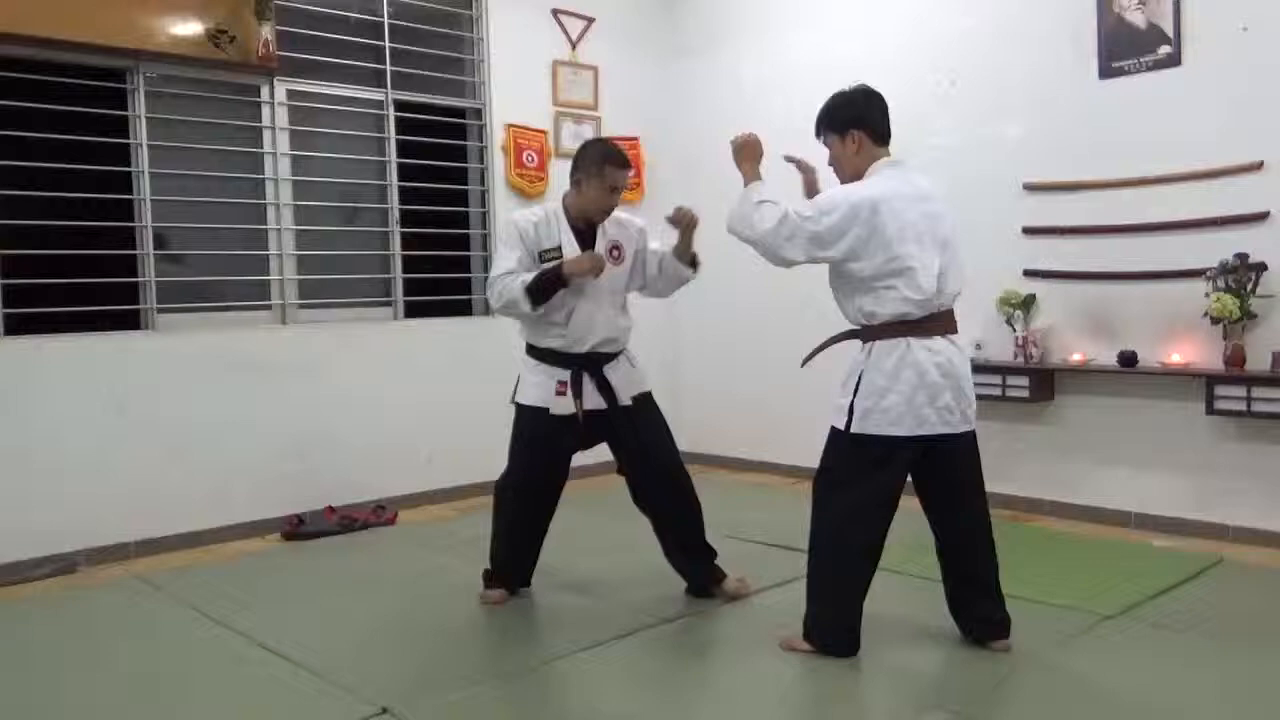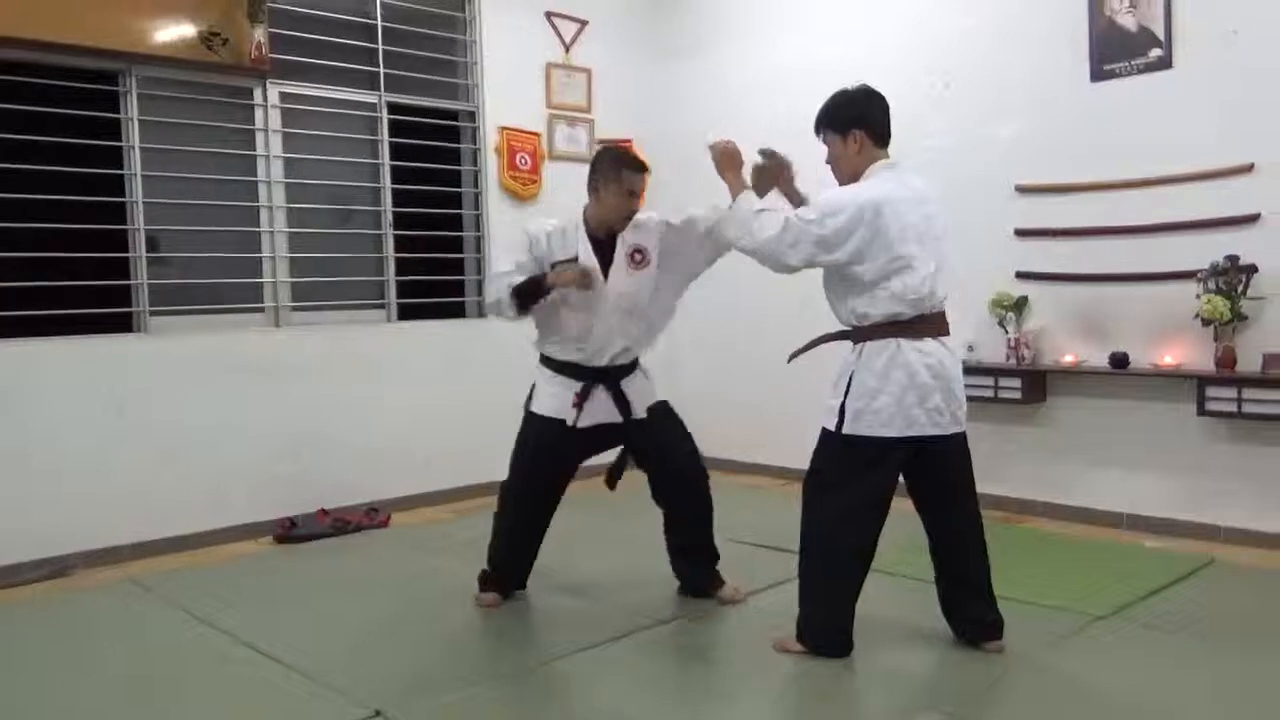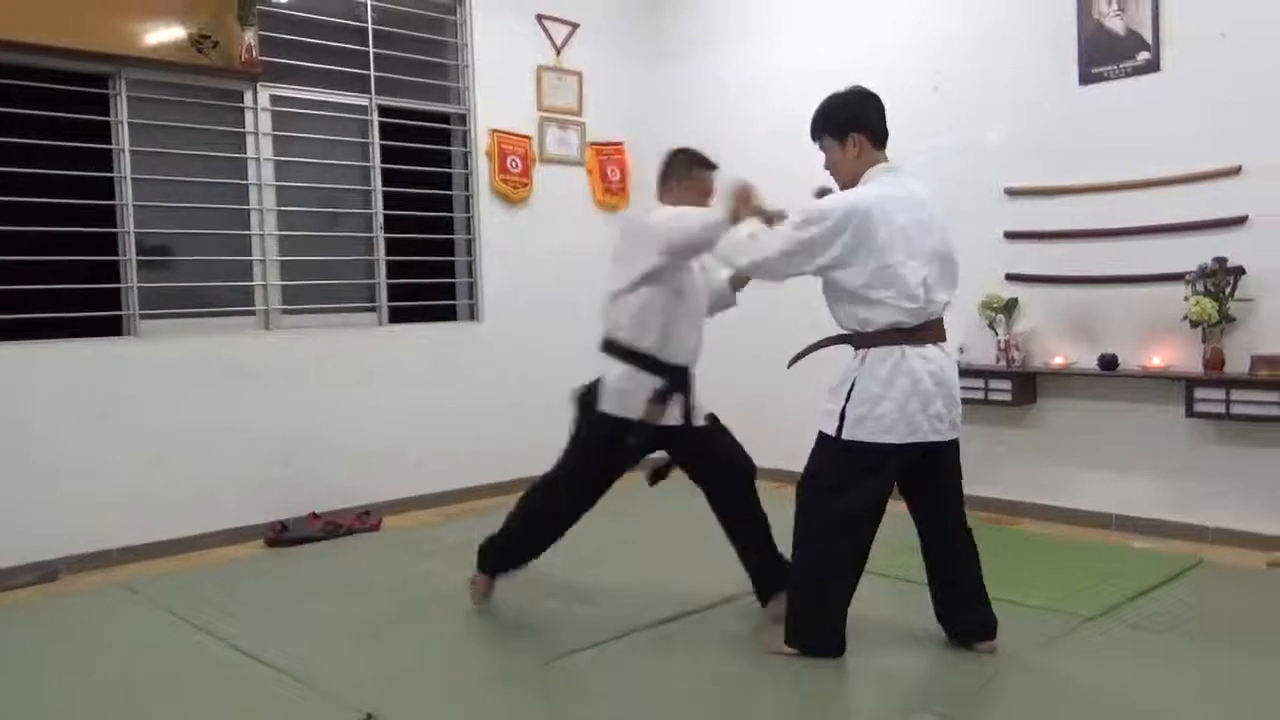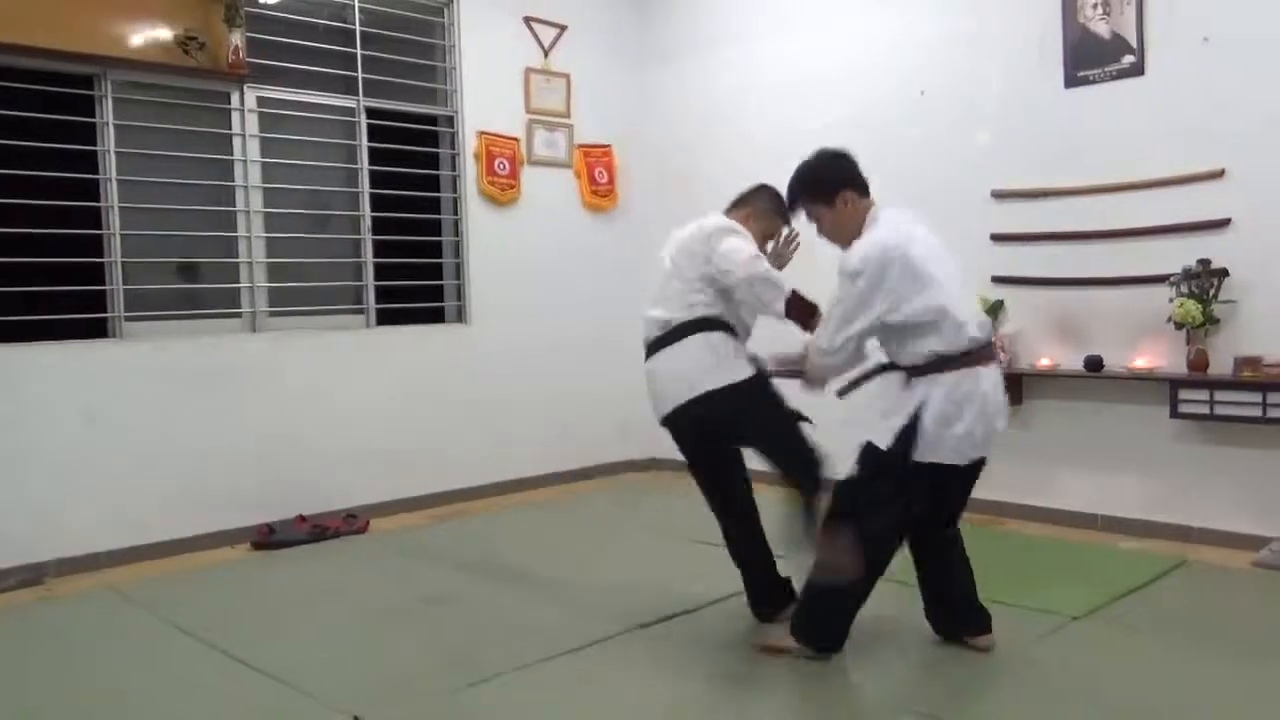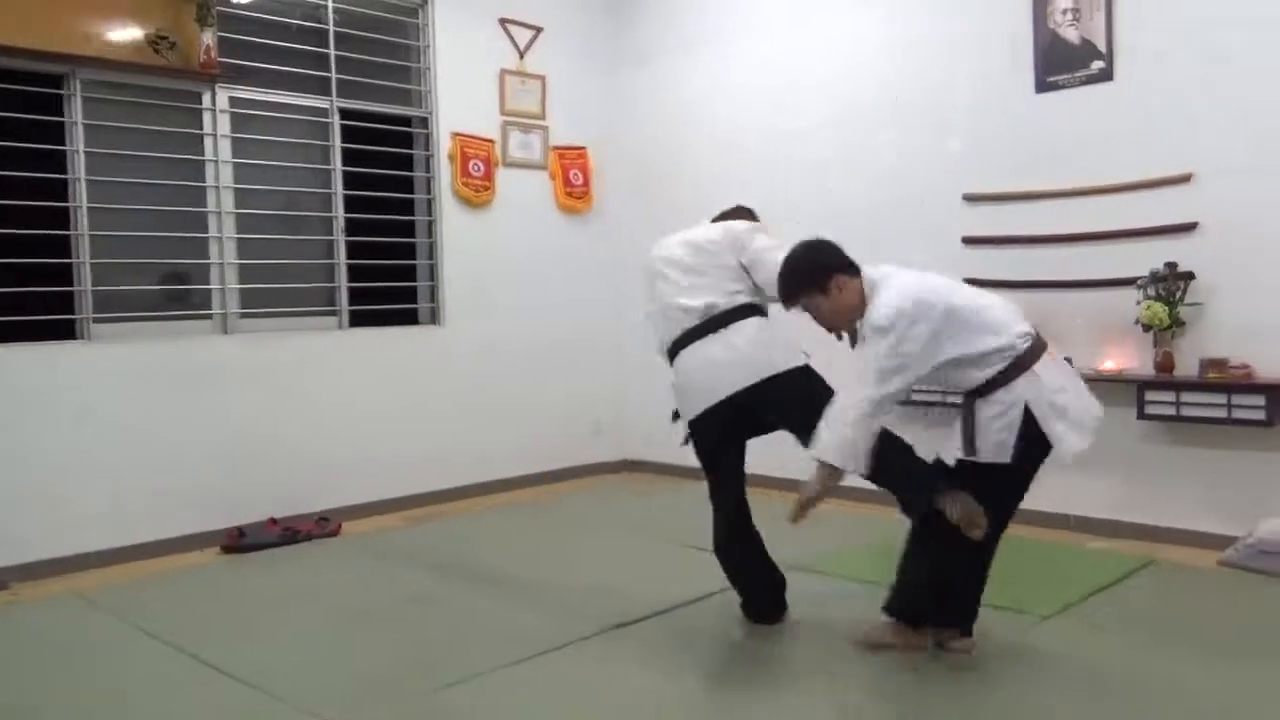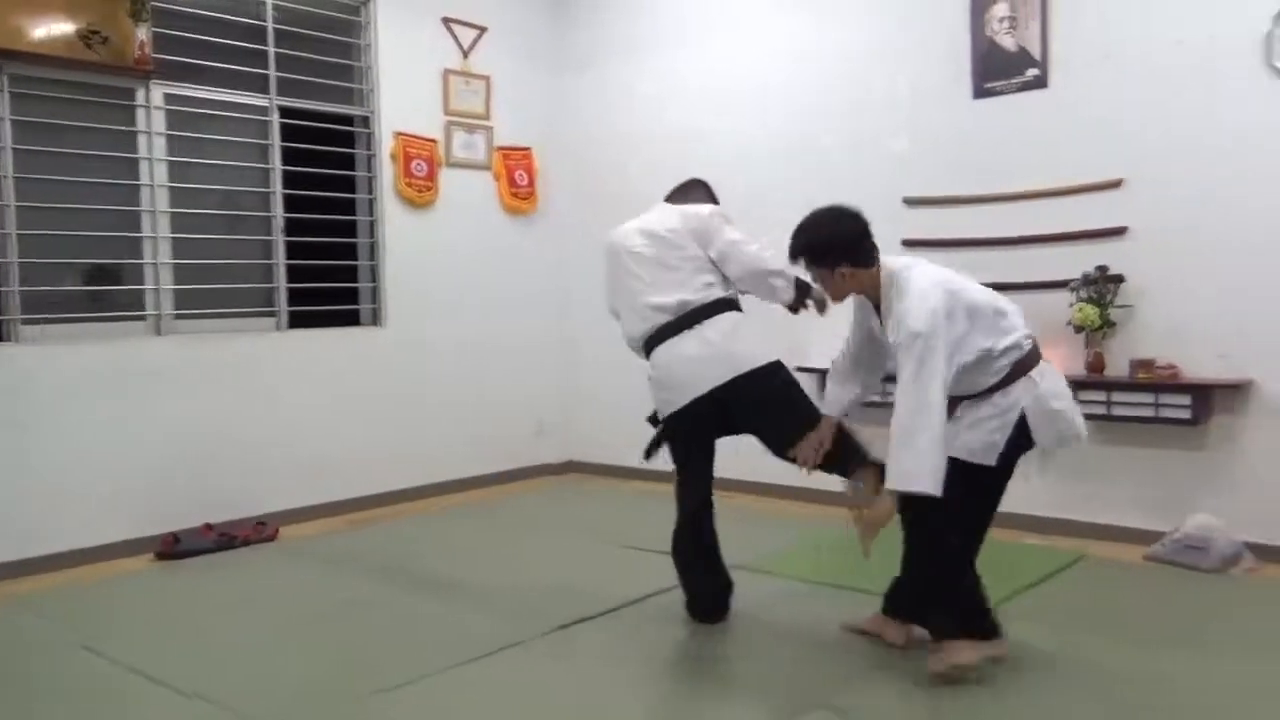
dt=0.2s
person 1, frame 1
left shoulder: (858, 202)
right shoulder: (920, 192)
left elbow: (774, 235)
left wrist: (752, 174)
right wrist: (817, 193)
left hip: (891, 369)
right hip: (942, 360)
left knee: (846, 502)
right knee: (958, 503)
left ankle: (830, 631)
right ankle: (988, 623)
person 1, frame 2
left shoulder: (857, 203)
right shoulder: (914, 194)
left elbow: (774, 243)
left wrist: (736, 185)
right wrist: (794, 195)
left hip: (884, 372)
right hip: (935, 363)
left knee: (837, 503)
right knee: (949, 503)
left ankle: (823, 632)
right ankle: (982, 624)
person 1, frame 3
left shoulder: (848, 208)
right shoulder: (918, 200)
left elbow: (761, 257)
left wrist: (747, 219)
left hip: (882, 377)
right hip: (932, 369)
left knee: (828, 505)
right knee: (938, 506)
left ankle: (811, 633)
right ankle: (974, 625)
person 1, frame 4
left shoulder: (874, 252)
right shoulder: (901, 229)
left elbow: (835, 344)
left wrist: (804, 362)
right wrist: (815, 358)
left hip: (943, 397)
right hip: (971, 389)
left knee: (860, 512)
right knee: (929, 515)
left ankle: (812, 633)
right ankle: (966, 622)
person 1, frame 5
left shoulder: (893, 310)
right shoulder: (880, 294)
left elbow: (867, 397)
right elbow: (875, 390)
left wrist: (826, 470)
right wrist: (844, 456)
left hip: (1023, 400)
right hip: (1001, 393)
left ankle: (915, 620)
right ankle: (943, 622)
person 1, frame 6
left shoulder: (922, 307)
right shoulder: (875, 290)
left elbow: (918, 403)
right elbow: (860, 358)
left wrist: (894, 491)
right wrist: (827, 422)
left hip: (1012, 402)
right hip: (977, 397)
left knee: (939, 514)
right knee: (930, 508)
left ankle: (974, 633)
right ankle: (905, 613)
person 2, frame 1
left shoulder: (626, 231)
right shoulder: (528, 227)
left elbow: (662, 279)
right elbow: (503, 293)
left wrist: (685, 241)
right wrist: (561, 275)
left hip: (613, 378)
right hip: (550, 381)
left knee: (663, 473)
right knee: (525, 484)
left ankle: (704, 573)
right ankle: (506, 574)
person 2, frame 2
left shoulder: (656, 234)
right shoulder: (545, 238)
left elbow: (709, 239)
right elbow: (498, 294)
right wrist: (545, 283)
left hip: (627, 388)
right hip: (565, 392)
left knee: (684, 472)
right knee: (530, 489)
left ankle: (701, 575)
right ankle: (501, 578)
person 2, frame 3
left shoulder: (682, 254)
right shoulder: (648, 226)
left elbow: (705, 299)
right elbow: (689, 229)
left wrist: (738, 280)
right wrist: (734, 209)
left hip: (671, 392)
right hip: (627, 390)
left knee: (731, 476)
right knee: (574, 484)
left ankle: (773, 583)
right ankle: (494, 563)
person 2, frame 4
left shoulder: (692, 238)
right shoulder: (728, 232)
right elbow: (749, 279)
left wrist: (770, 267)
right wrist: (806, 311)
left hip: (670, 373)
right hip: (711, 366)
left knee: (728, 493)
right knee: (791, 449)
left ankle: (773, 598)
person 2, frame 5
left shoulder: (660, 253)
right shoulder: (741, 232)
right elbow: (782, 276)
left hip: (696, 376)
right hip: (753, 355)
left knee: (727, 502)
left ankle: (762, 600)
right ankle: (938, 498)
person 2, frame 6
left shoulder: (616, 243)
right shoulder: (702, 219)
left elbow: (630, 321)
right elbow: (756, 267)
right wrist: (805, 292)
left hip: (672, 371)
right hip: (727, 350)
left knee: (694, 495)
right knee: (811, 434)
left ankle: (707, 599)
